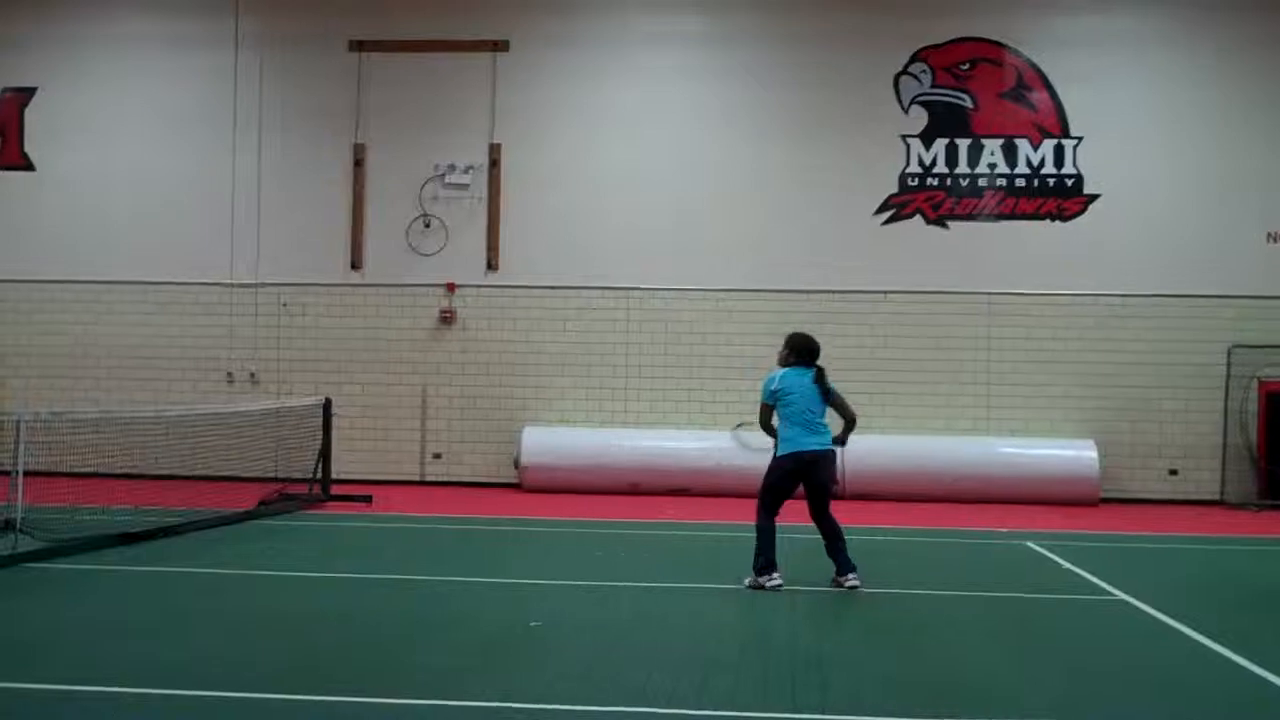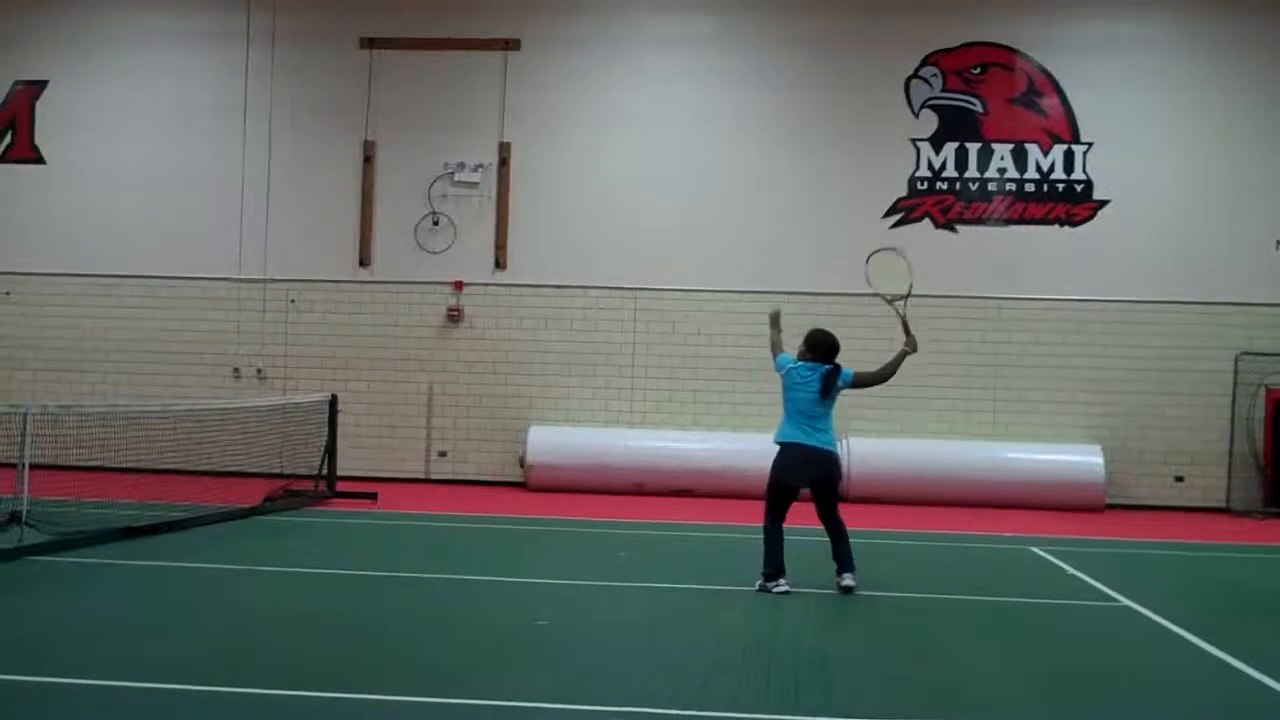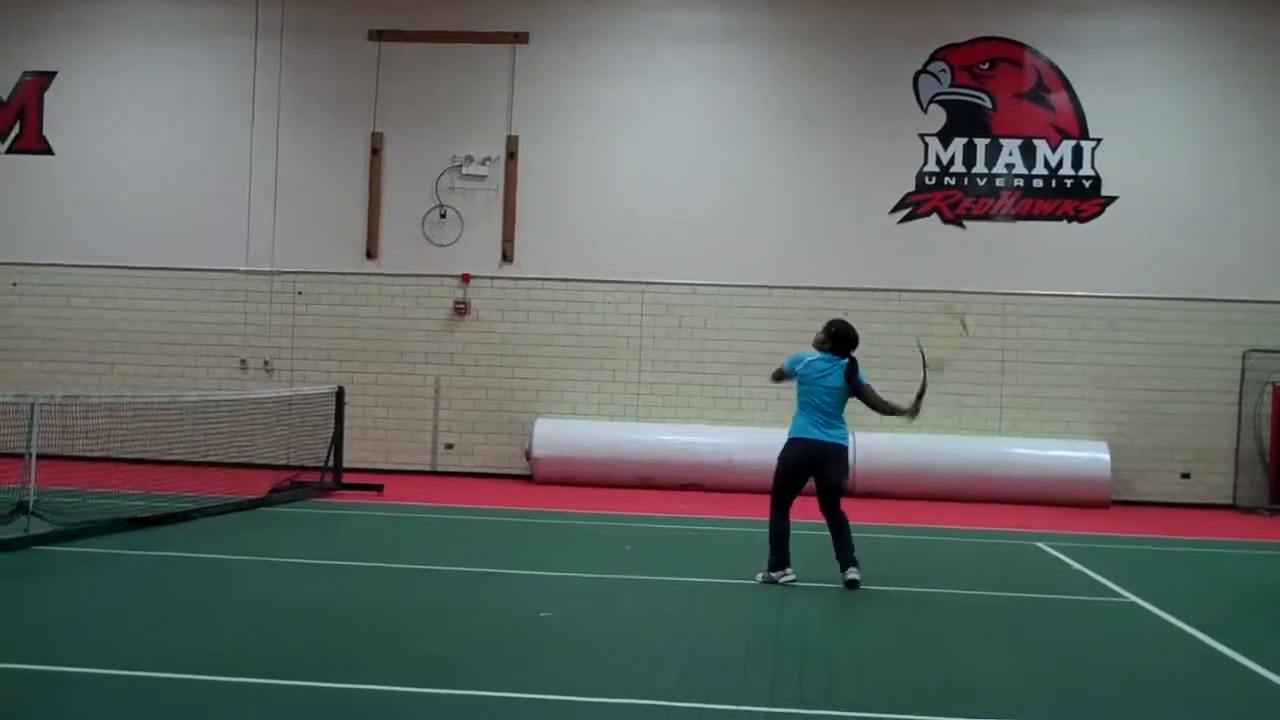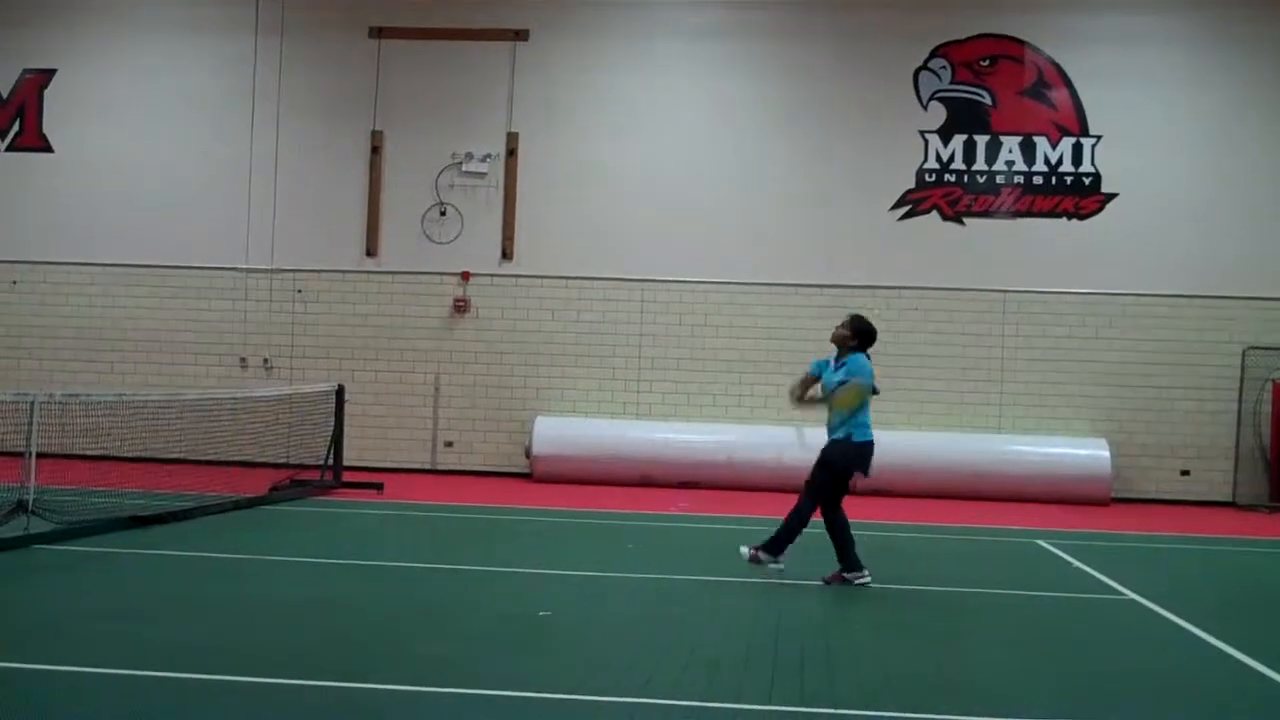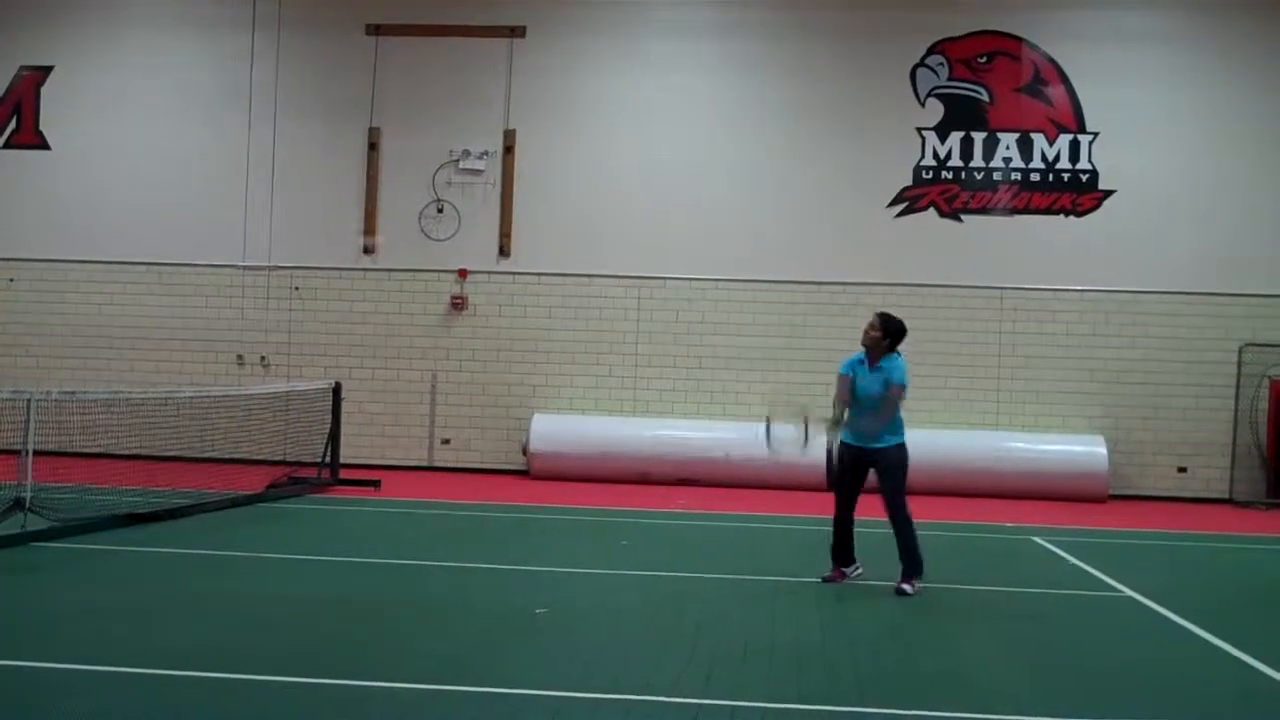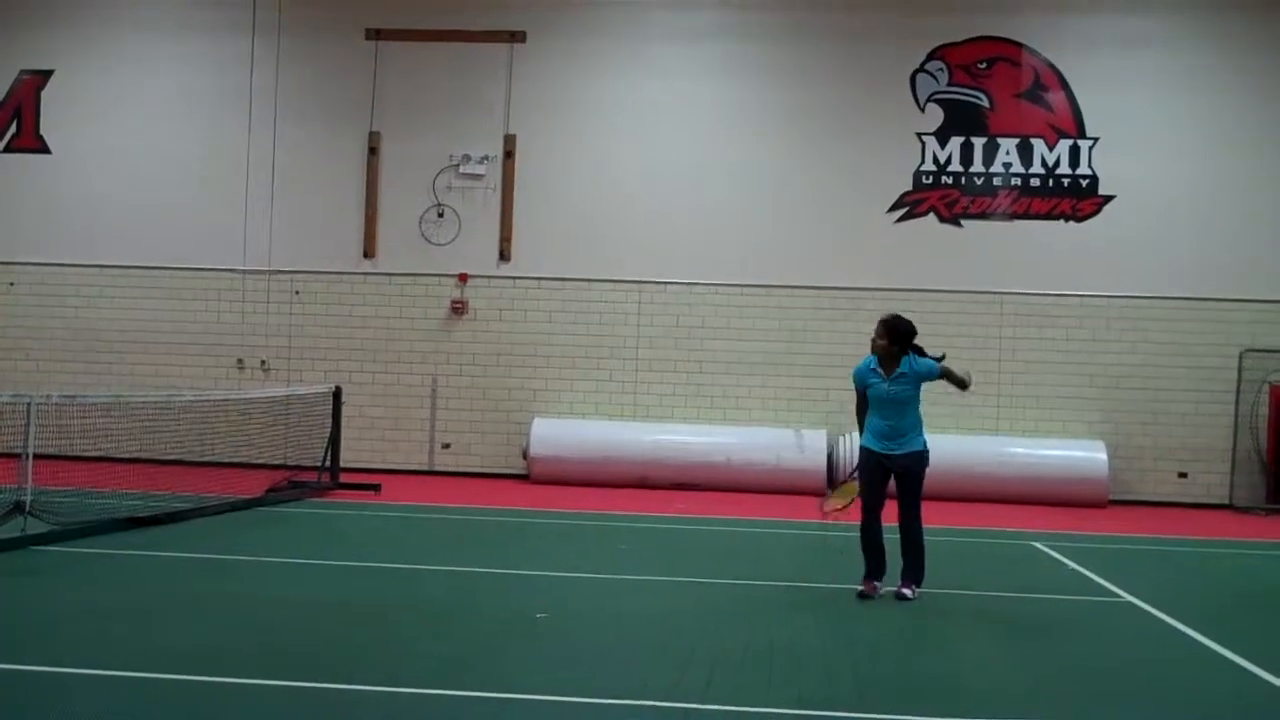
dt=0.4s
person 1, frame 1
left shoulder: (776, 379)
right shoulder: (820, 381)
left elbow: (764, 422)
right elbow: (850, 418)
left wrist: (778, 434)
right wrist: (842, 438)
left hip: (791, 455)
right hip: (823, 455)
left knee: (766, 510)
right knee: (822, 514)
left ankle: (766, 572)
right ankle: (847, 572)
person 1, frame 2
left shoulder: (789, 368)
right shoulder: (835, 376)
left elbow: (776, 347)
right elbow: (879, 376)
left wrist: (774, 325)
right wrist: (905, 350)
left hip: (792, 453)
right hip: (825, 457)
left knee: (774, 516)
right knee: (830, 517)
left ankle: (774, 578)
right ankle: (846, 573)
person 1, frame 3
left shoulder: (804, 361)
right shoulder: (850, 372)
left elbow: (776, 376)
right elbow: (880, 405)
left wrist: (792, 371)
right wrist: (907, 411)
left hip: (801, 445)
right hip: (835, 450)
left knee: (779, 506)
right knee: (833, 510)
left ankle: (779, 568)
right ankle: (850, 566)
person 1, frame 4
left shoulder: (860, 363)
right shoulder: (825, 364)
left elbow: (857, 399)
right elbow: (801, 386)
left wrist: (823, 398)
right wrist: (800, 392)
left hip: (853, 443)
right hip: (844, 443)
left knee: (810, 497)
right knee: (830, 504)
left ankle: (771, 550)
right ankle: (852, 569)
person 1, frame 5
left shoulder: (896, 367)
right shoulder: (852, 363)
left elbow: (893, 403)
right elbow: (842, 395)
left wrist: (873, 424)
right wrist: (838, 415)
left hip: (889, 446)
right hip: (853, 444)
left knee: (896, 507)
right knee: (843, 506)
left ankle: (911, 574)
right ankle: (845, 563)
person 1, frame 6
left shoulder: (918, 367)
right shoulder: (864, 369)
left elbow: (947, 372)
left wrist: (965, 381)
right wrist: (863, 439)
left hip: (910, 451)
right hip: (873, 450)
left knee: (910, 516)
right knee: (870, 511)
left ankle: (911, 579)
right ankle: (873, 578)
